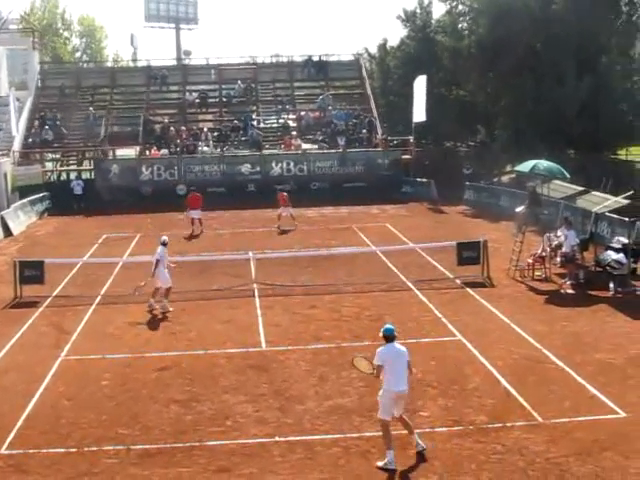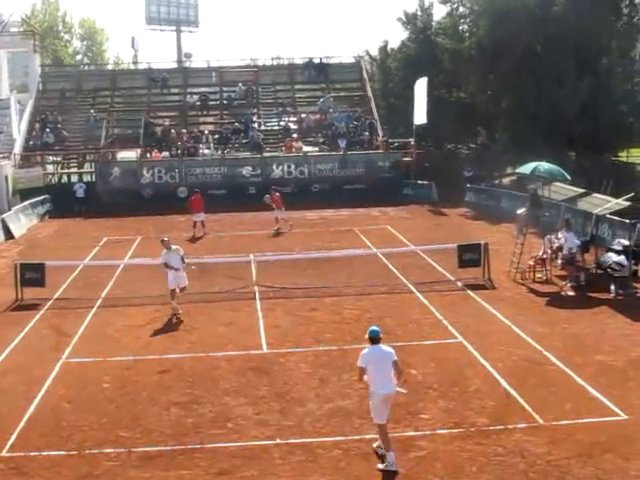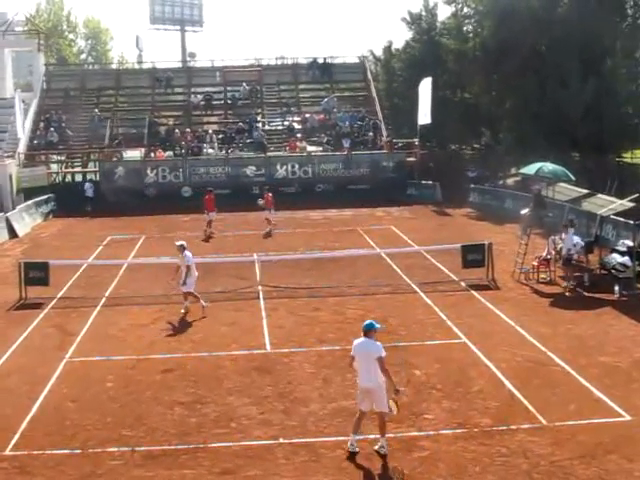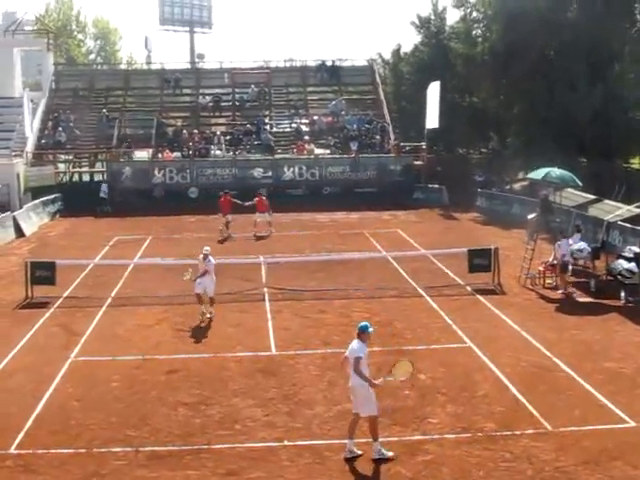
dt=0.5s
person 1, frame 1
left shoulder: (381, 351)
right shoulder: (403, 349)
left elbow: (377, 374)
right elbow: (410, 371)
left wrist: (373, 373)
left hip: (389, 391)
right hip: (403, 389)
left knee: (384, 424)
right knee: (399, 416)
left ankle: (390, 460)
right ankle: (419, 443)
person 1, frame 2
left shoulder: (365, 354)
right shoulder: (389, 351)
left elbow: (360, 377)
right elbow: (399, 371)
right wrist: (396, 383)
left hip: (377, 392)
right hip: (390, 391)
left knee: (382, 426)
right knee: (382, 421)
left ankle: (391, 461)
right ankle: (381, 446)
person 1, frame 3
left shoulder: (356, 343)
right shoulder: (376, 346)
left elbow: (352, 364)
right elbow: (383, 368)
right wrist: (393, 386)
left hip: (362, 384)
right hip: (377, 384)
left knee: (361, 412)
right knee: (381, 414)
left ankle: (352, 444)
right ankle: (382, 445)
person 1, frame 4
left shoulder: (354, 345)
right shoulder: (360, 347)
left elbow: (344, 361)
right elbow: (356, 369)
right wrist: (370, 382)
left hip: (356, 385)
right hip: (362, 386)
left knee: (356, 415)
right knee: (373, 417)
left ankle: (350, 449)
right ankle: (377, 451)
